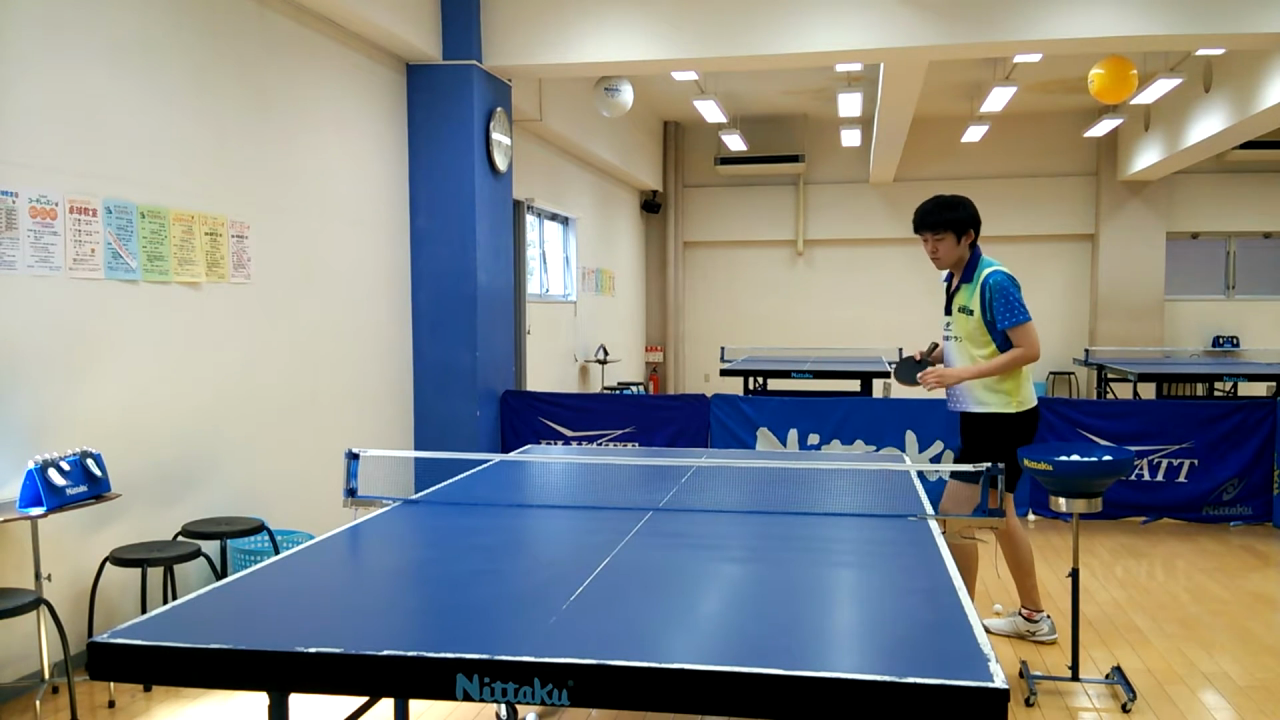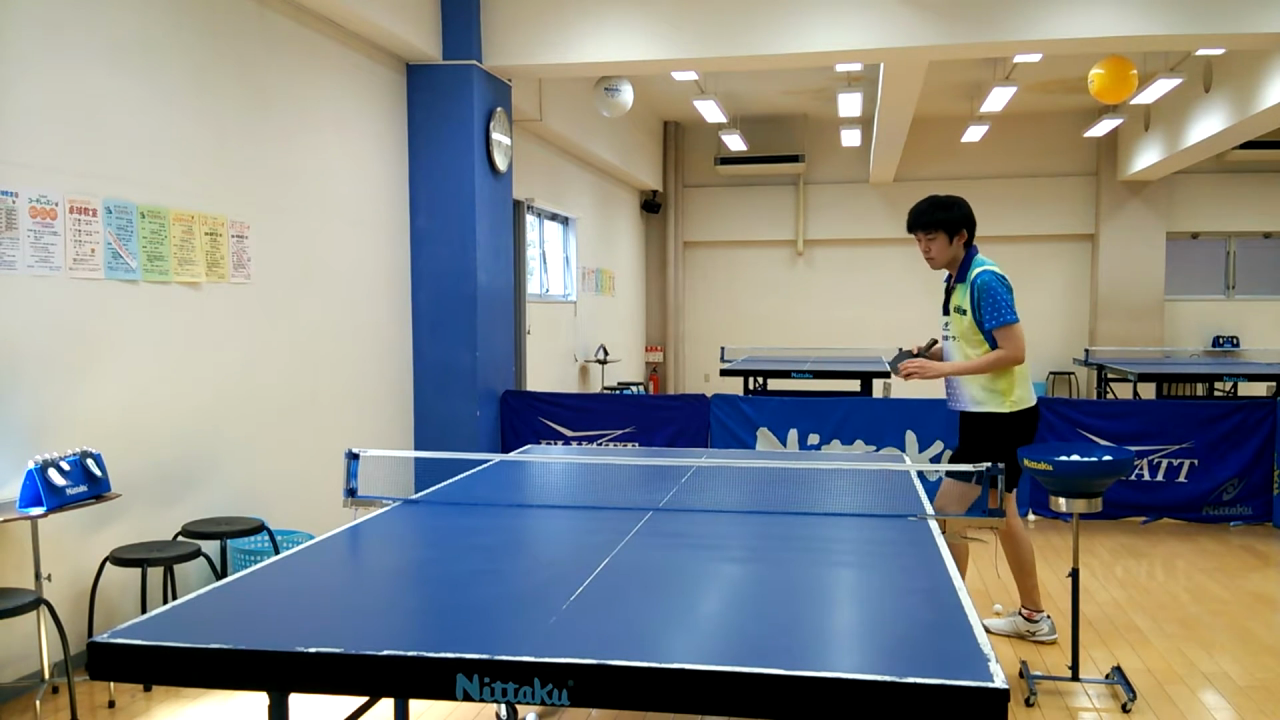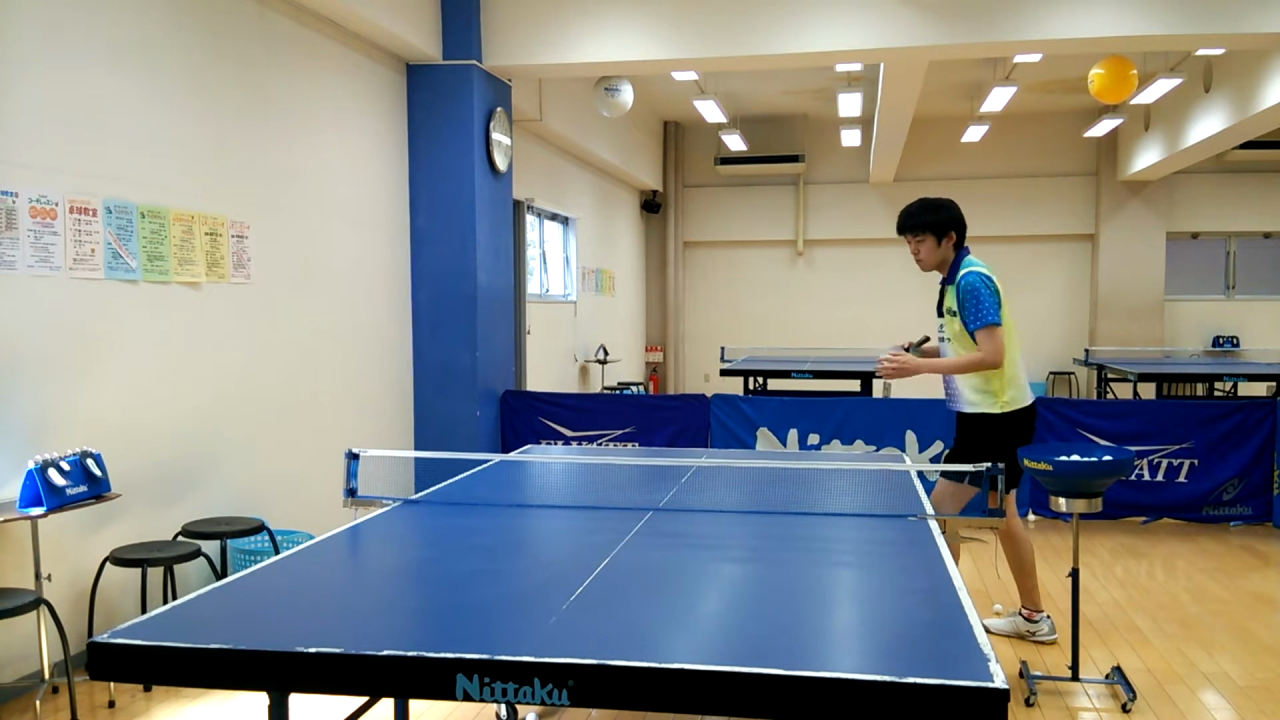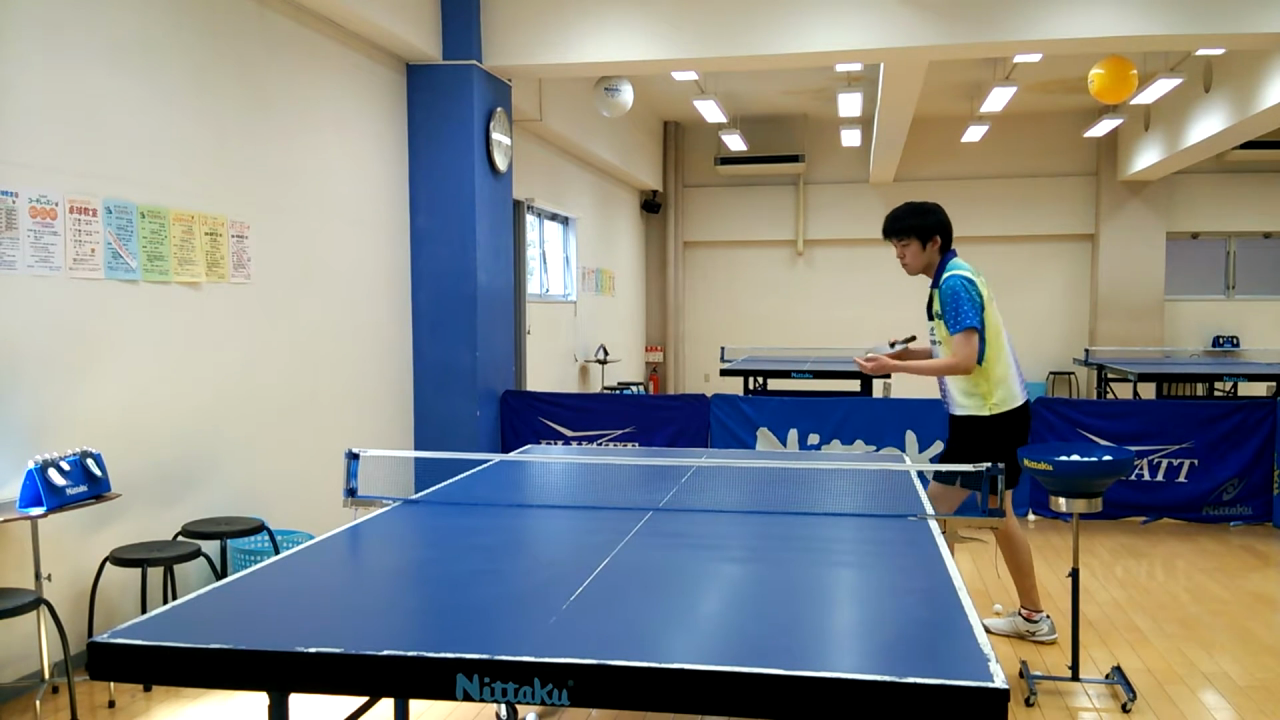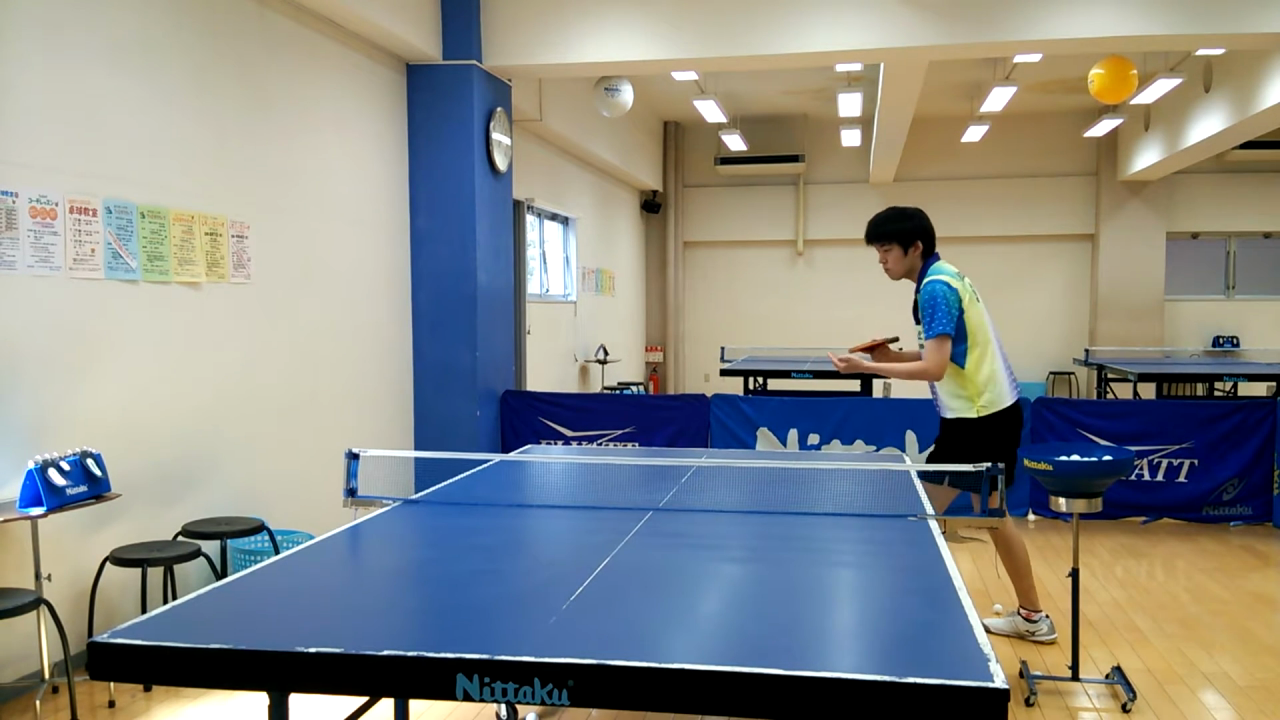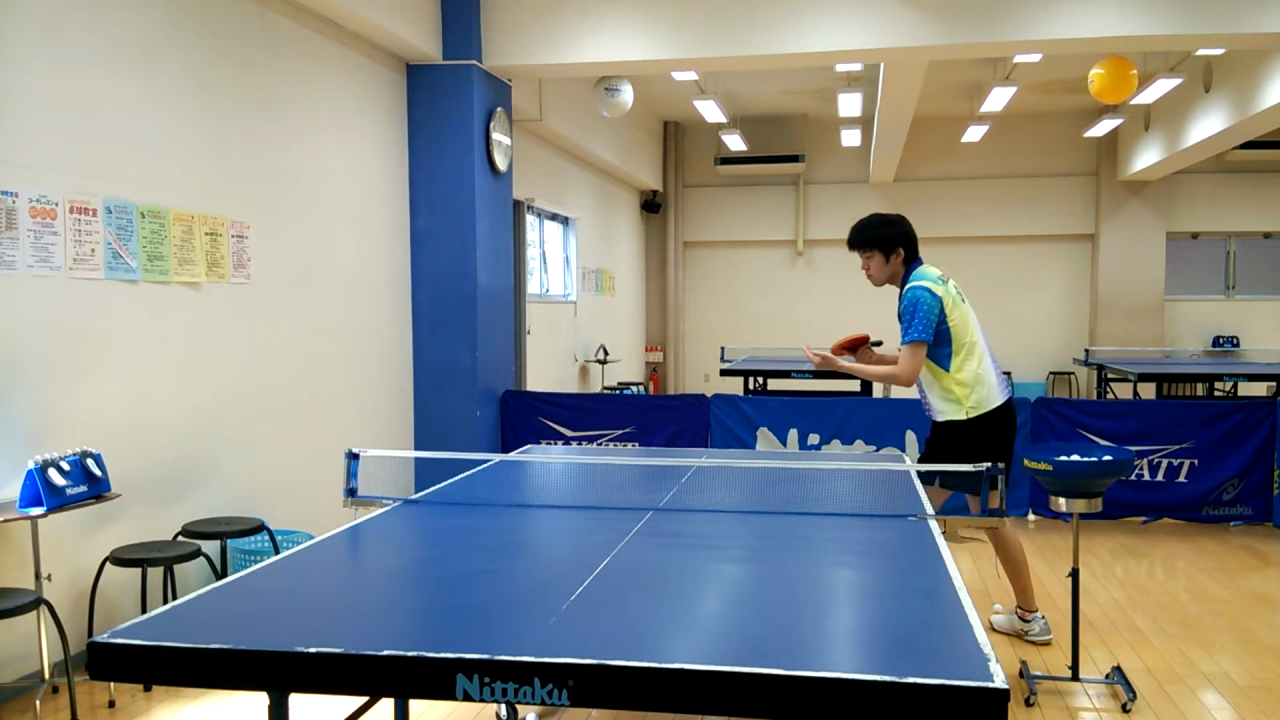
dt=0.1s
person 1, frame 1
left shoulder: (994, 280)
right shoulder: (953, 279)
left elbow: (1028, 350)
left wrist: (958, 374)
right wrist: (936, 357)
left hip: (1000, 415)
right hip: (983, 413)
left knee: (951, 515)
right knee: (1001, 515)
right ankle: (1034, 616)
person 1, frame 2
left shoulder: (986, 279)
right shoulder: (955, 279)
left elbow: (1013, 353)
left wrist: (943, 368)
right wrist: (933, 354)
left hip: (998, 415)
right hip: (985, 413)
left knee: (945, 514)
right knee: (1003, 514)
right ankle: (1034, 616)
person 1, frame 3
left shoulder: (971, 280)
right shoulder: (957, 278)
left elbow: (991, 356)
left wrist: (921, 366)
right wrist: (927, 352)
left hip: (993, 416)
right hip: (1003, 411)
left knee: (939, 513)
right knee: (1003, 513)
right ankle: (1033, 616)
person 1, frame 4
left shoulder: (954, 283)
right shoulder: (950, 279)
left elbow: (966, 361)
left wrist: (899, 367)
right wrist: (912, 353)
left hip: (985, 417)
right hip: (998, 412)
left knee: (931, 516)
right knee: (1000, 514)
right ankle: (1033, 616)
person 1, frame 5
left shoulder: (935, 288)
right shoulder: (942, 278)
left elbow: (933, 369)
left wrist: (866, 366)
right wrist: (898, 356)
left hip: (977, 419)
right hip: (999, 412)
right knee: (996, 515)
right ankle: (1030, 617)
person 1, frame 6
left shoulder: (918, 293)
right shoulder: (929, 281)
left elbow: (906, 375)
left wrist: (842, 366)
right wrist: (878, 358)
left hip: (968, 420)
right hip: (992, 413)
right knee: (992, 515)
right ankle: (1029, 616)
